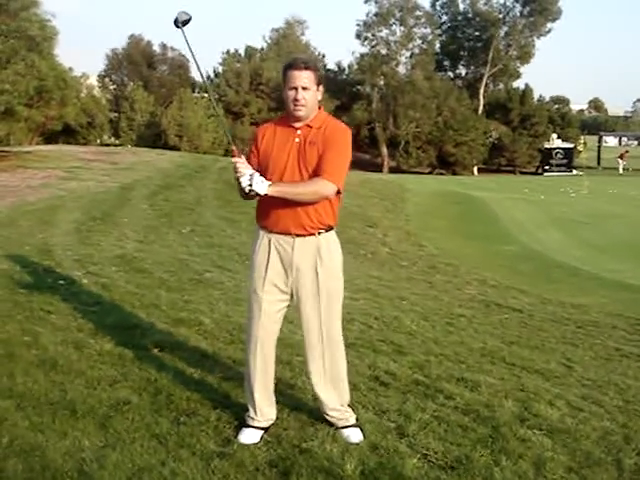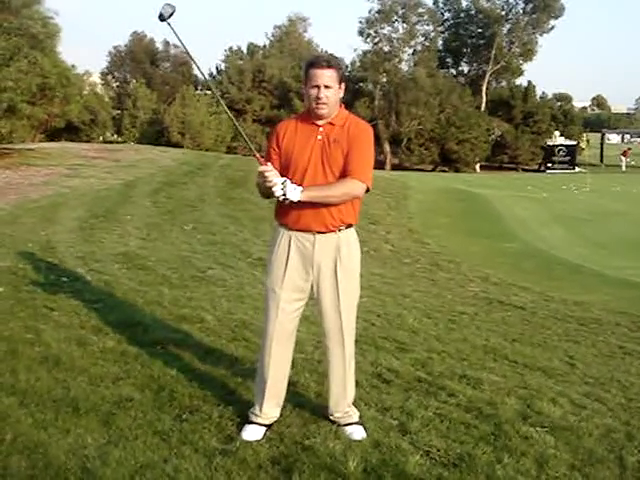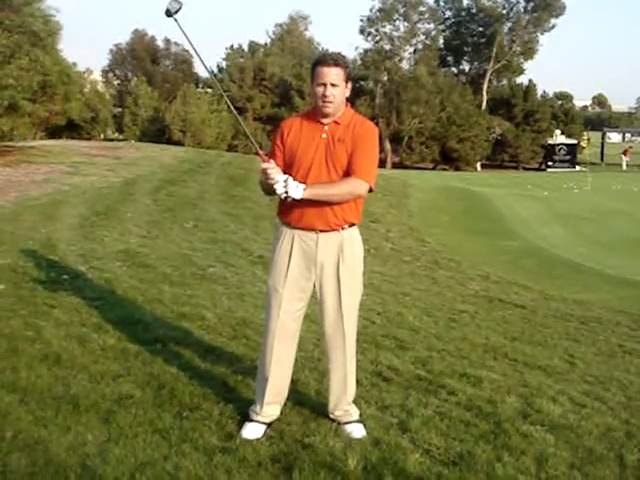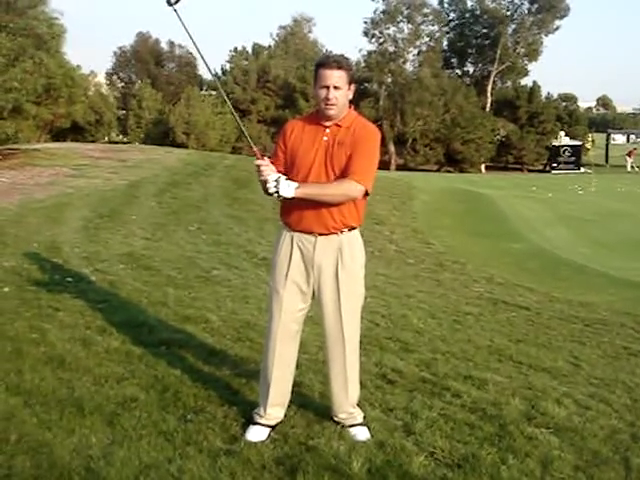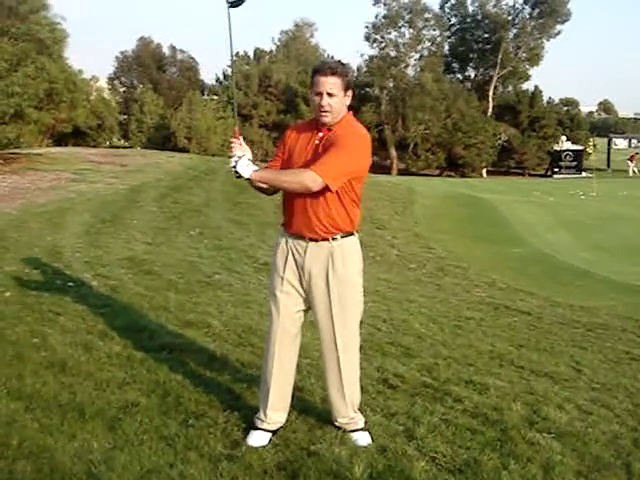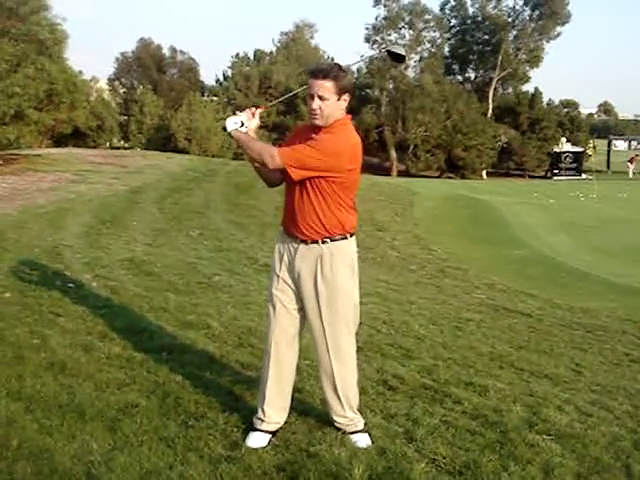
dt=0.4s
person 1, frame 1
left shoulder: (336, 132)
right shoulder: (264, 132)
left elbow: (326, 187)
right elbow: (247, 192)
left wrist: (267, 186)
right wrist: (244, 179)
left hip: (318, 245)
right hip: (271, 243)
left knee: (326, 331)
right knee: (261, 329)
left ankle: (339, 411)
right ankle: (259, 414)
person 1, frame 2
left shoulder: (358, 130)
right shoulder: (284, 129)
left elbow: (356, 187)
right elbow: (265, 188)
left wrist: (297, 192)
right wrist: (269, 183)
left hip: (338, 242)
right hip: (290, 240)
left knee: (340, 329)
right knee: (278, 325)
left ankle: (343, 409)
right ankle: (264, 410)
person 1, frame 3
left shoulder: (364, 130)
right shoulder: (289, 127)
left elbow: (359, 186)
right elbow: (269, 186)
left wrist: (300, 189)
right wrist: (272, 180)
left hip: (341, 241)
right hip: (293, 238)
left knee: (341, 327)
right knee: (280, 323)
left ankle: (343, 407)
right ankle: (265, 408)
person 1, frame 4
left shoulder: (365, 133)
right shoulder: (292, 128)
left elbow: (353, 189)
right elbow: (279, 184)
left wrist: (293, 189)
right wrist: (268, 177)
left hip: (341, 245)
right hip: (294, 242)
left knee: (343, 330)
right knee: (282, 326)
left ankle: (347, 411)
right ankle: (269, 412)
person 1, frame 5
left shoulder: (355, 138)
right shoulder: (294, 133)
left elbow: (310, 181)
right elbow: (274, 184)
left wrist: (252, 170)
right wrist: (249, 167)
left hip: (336, 251)
right hip: (291, 246)
left knee: (341, 336)
right knee: (282, 331)
left ankle: (348, 416)
right ankle: (269, 417)
person 1, frame 6
left shoulder: (342, 143)
right shoulder: (303, 132)
left elbow: (275, 159)
right elbow: (273, 177)
left wrist: (237, 132)
right wrist: (249, 135)
left hip: (330, 254)
right hip: (289, 246)
left knee: (336, 338)
right knee: (281, 333)
left ankle: (348, 419)
right ankle: (268, 418)
